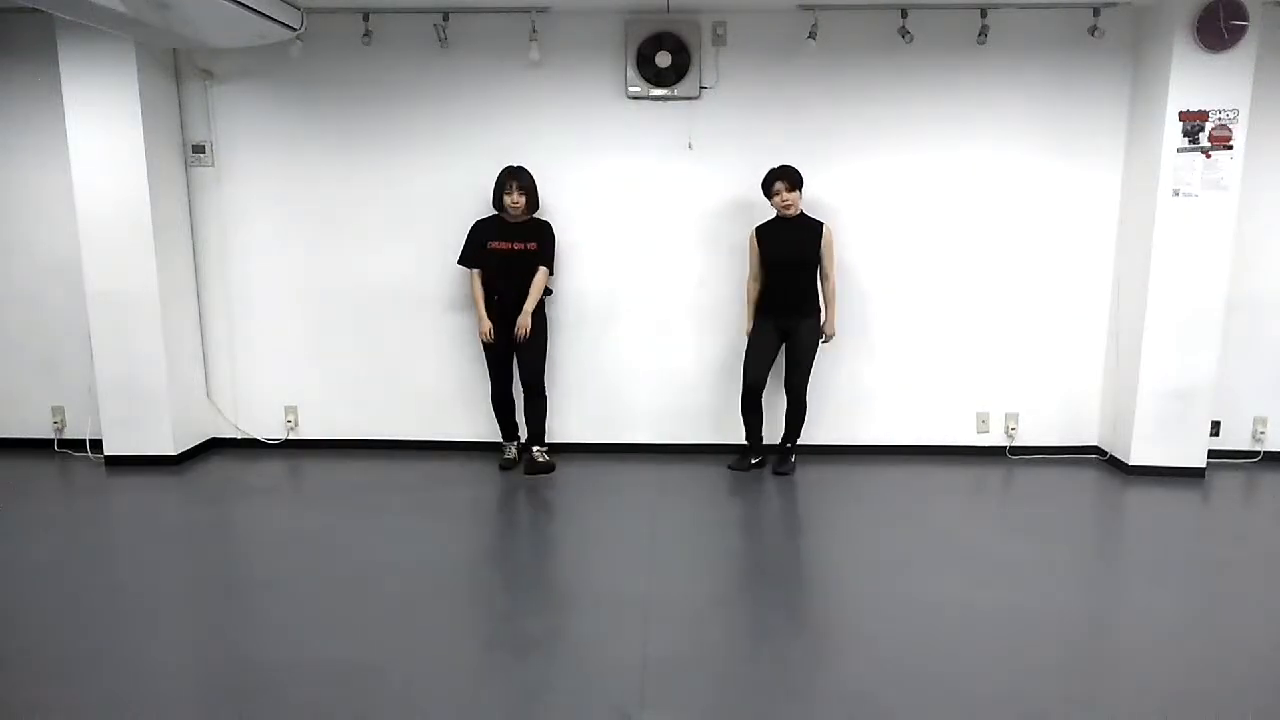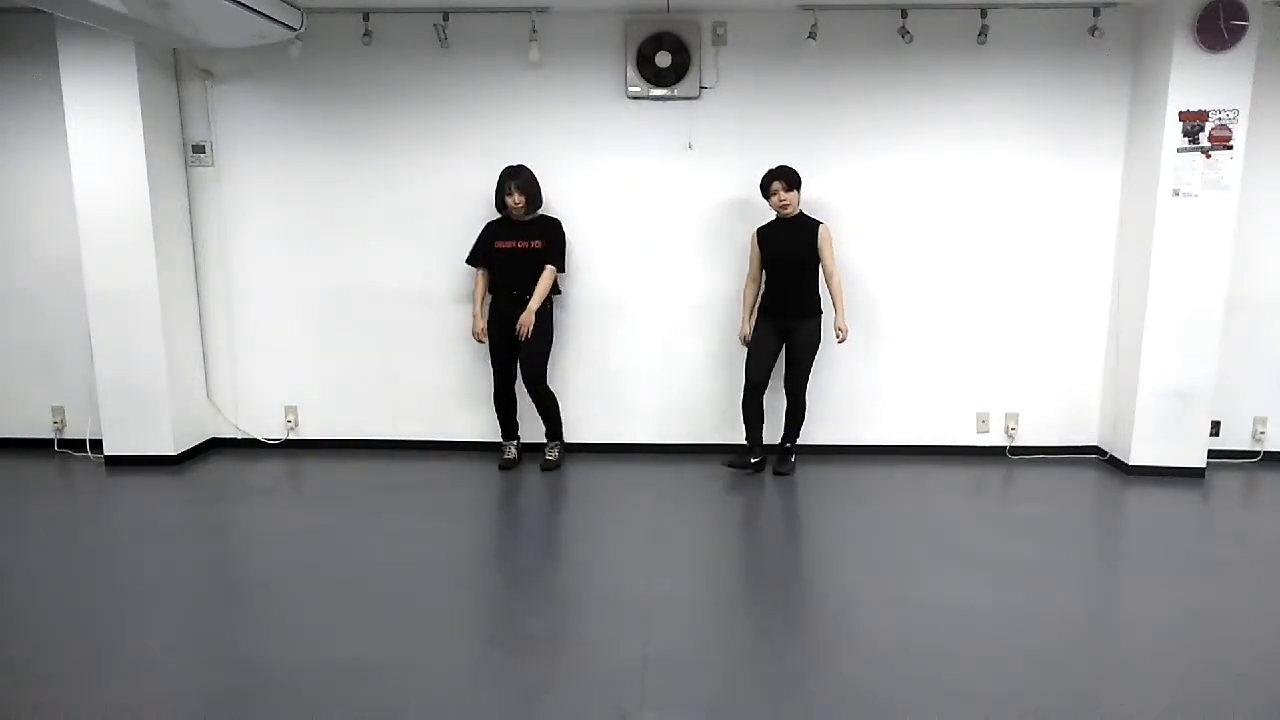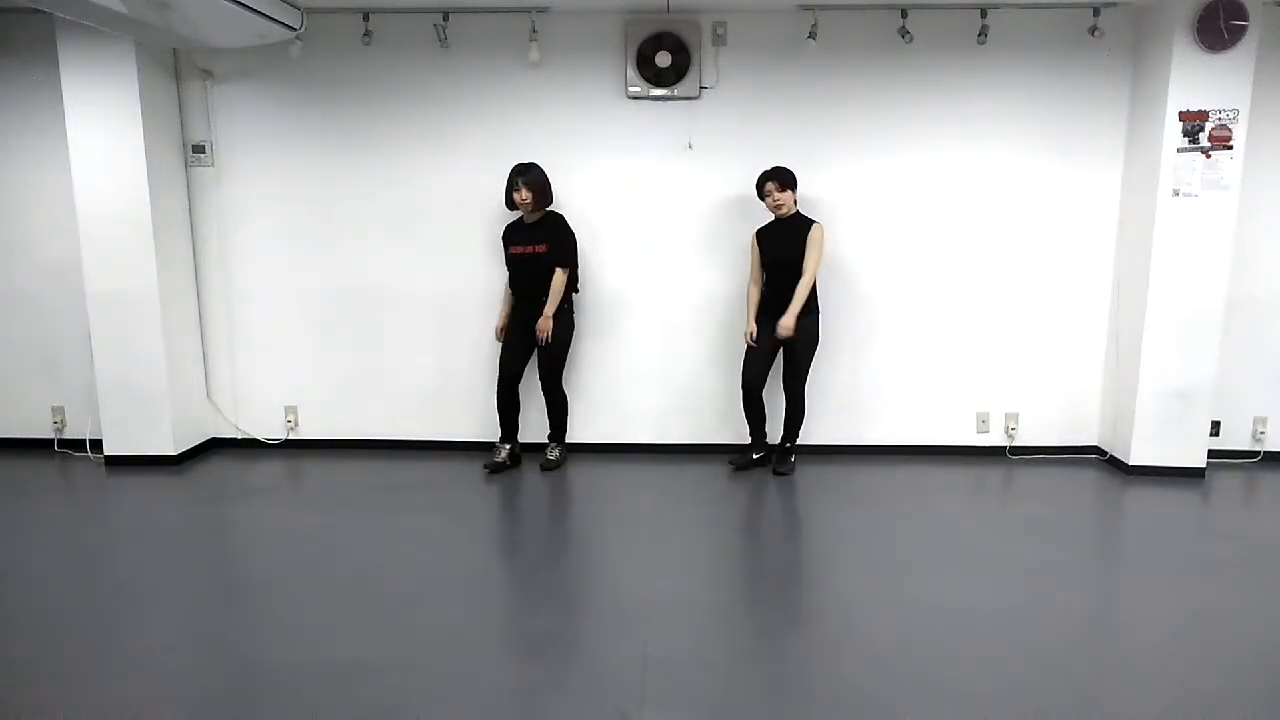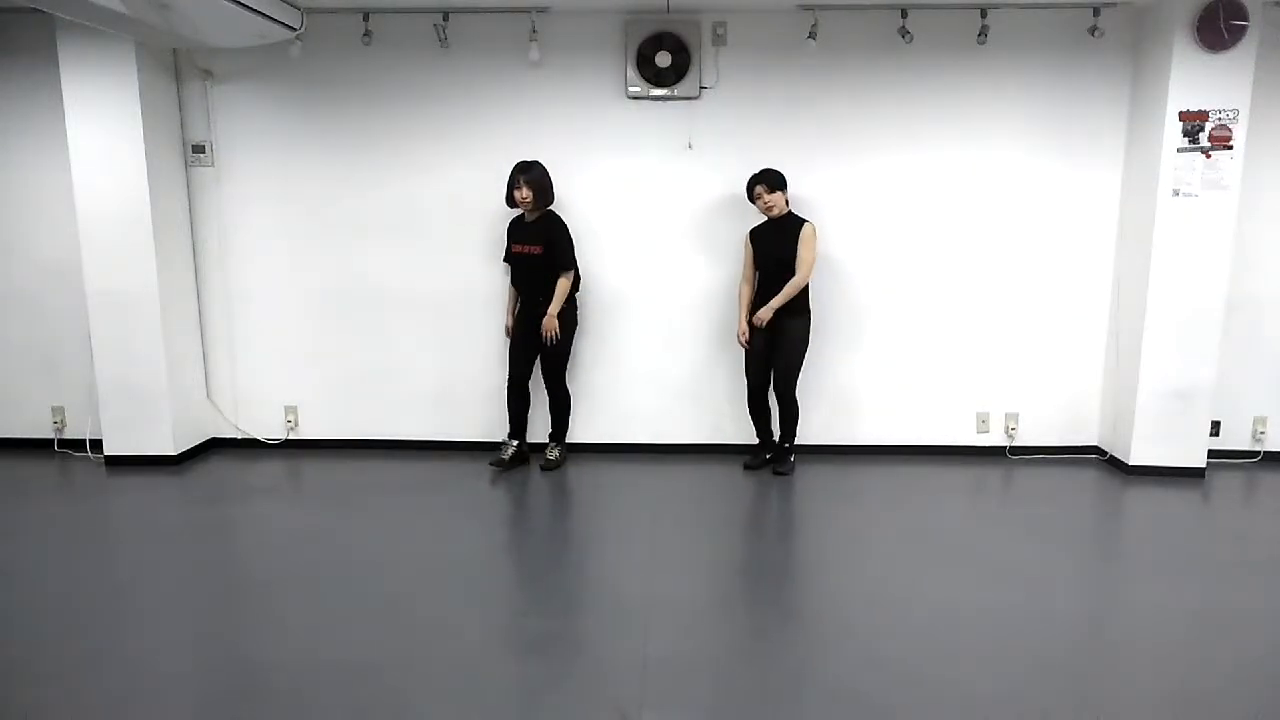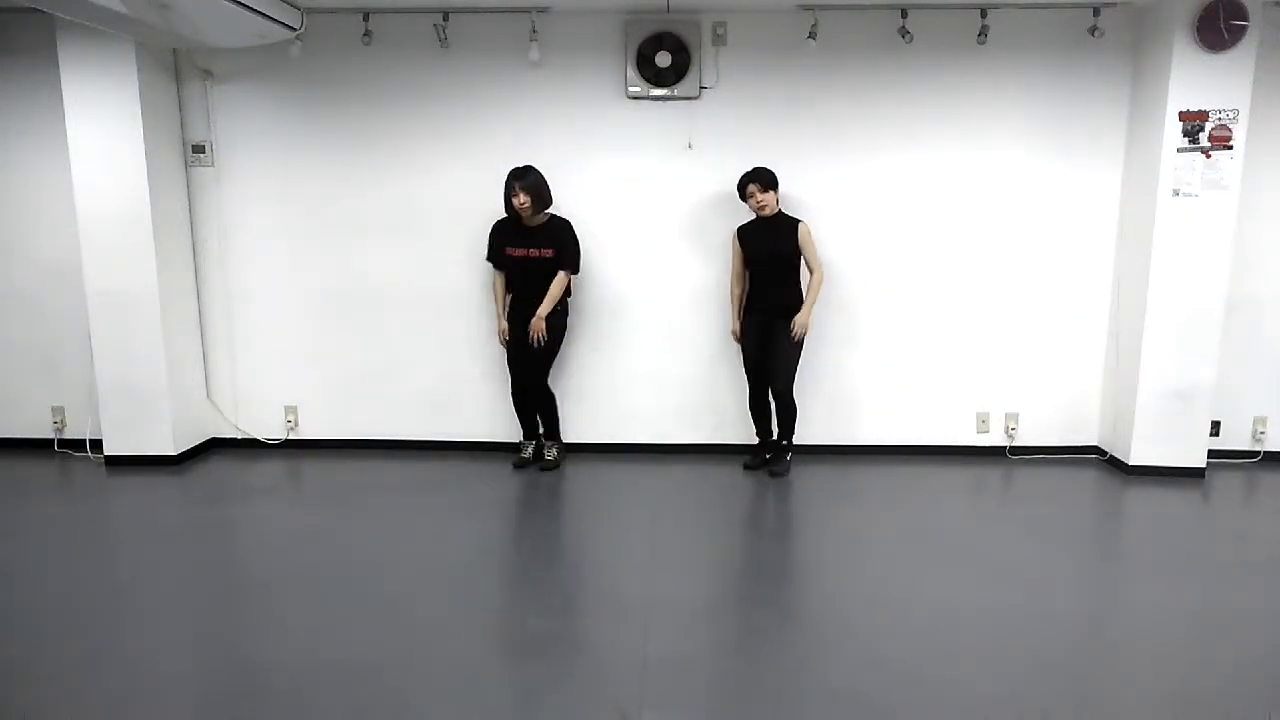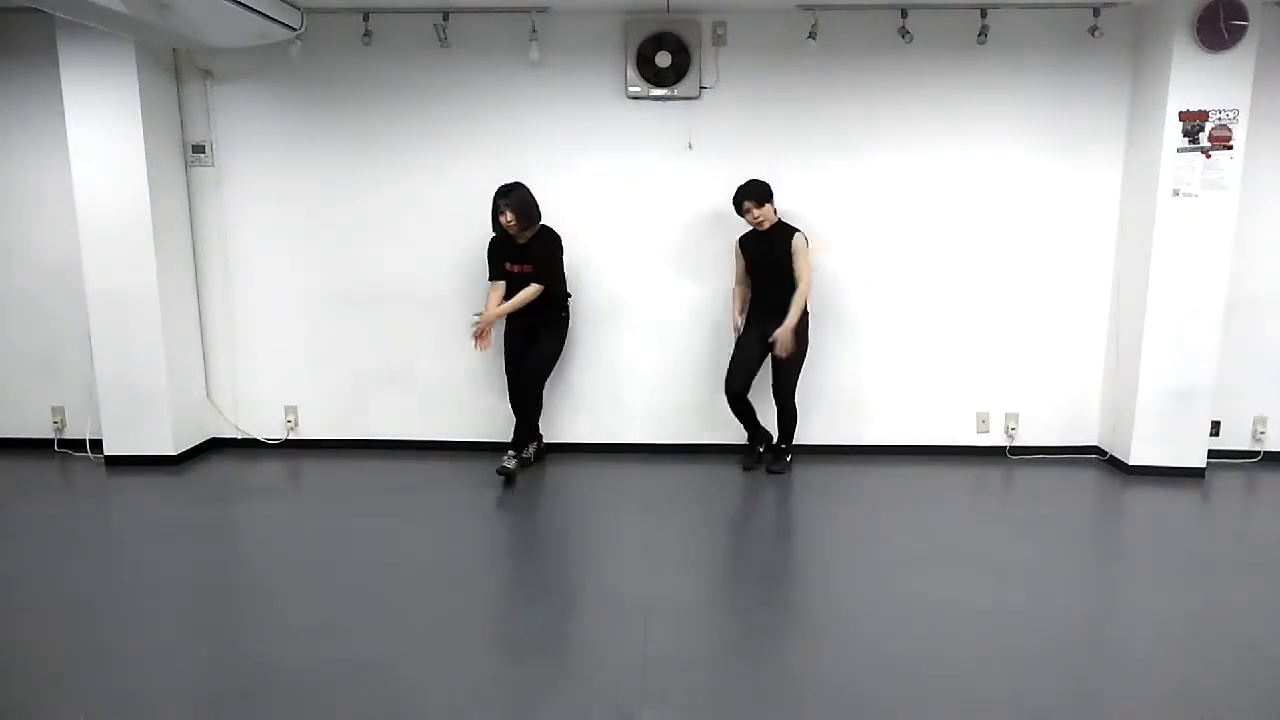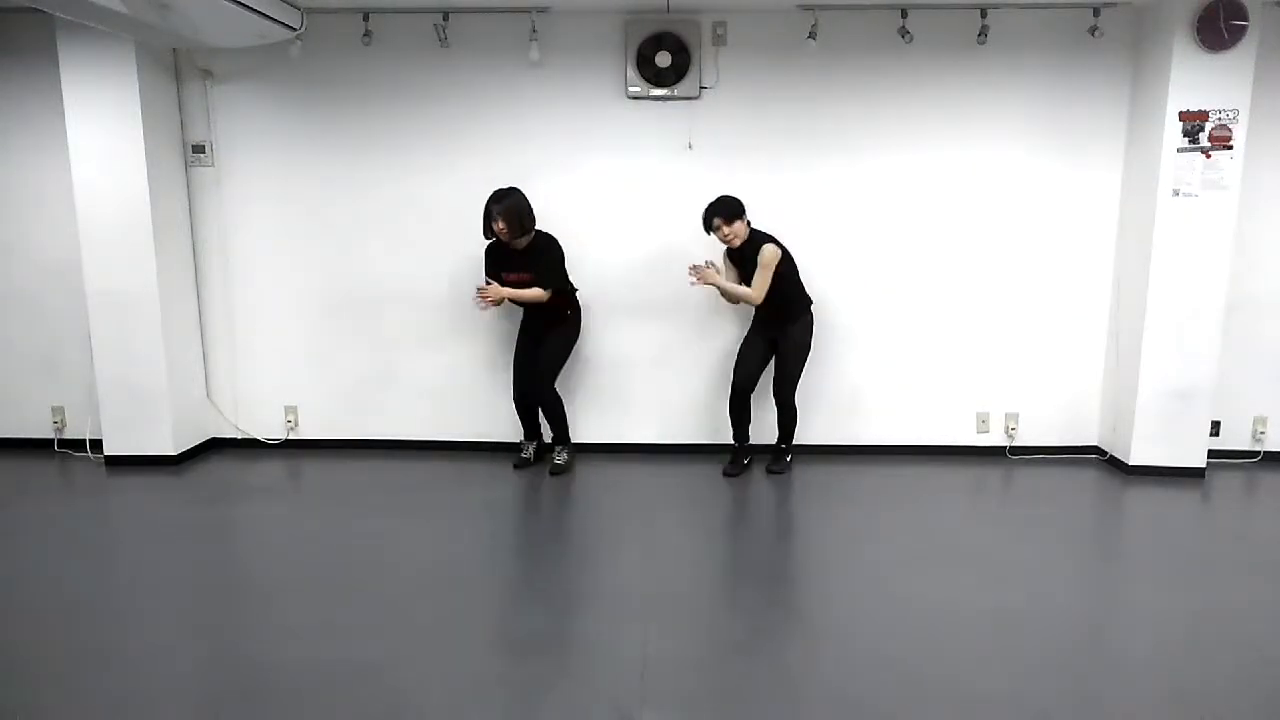
dt=0.3s
person 1, frame 1
left shoulder: (541, 230)
right shoulder: (483, 229)
left elbow: (542, 272)
right elbow: (476, 275)
left wrist: (527, 312)
right wrist: (482, 317)
left hip: (530, 313)
right hip: (495, 314)
left knee: (533, 381)
right knee: (500, 383)
left ankle: (536, 448)
right ankle: (510, 443)
person 1, frame 2
left shoulder: (550, 227)
right shoulder: (493, 230)
left elbow: (550, 271)
right elbow: (481, 274)
left wrist: (531, 311)
right wrist: (477, 315)
left hip: (536, 312)
right hip: (500, 313)
left knee: (535, 380)
right knee: (503, 382)
left ankle: (554, 441)
right ankle: (510, 442)
person 1, frame 3
left shoulder: (556, 225)
right shoulder: (512, 231)
left elbow: (563, 272)
left wrist: (547, 315)
right wrist: (504, 316)
left hip: (555, 314)
right hip: (522, 314)
left knee: (550, 381)
right knee: (507, 378)
left ankle: (556, 445)
right ankle: (507, 446)
person 1, frame 4
left shoulder: (553, 226)
right shoulder: (515, 227)
left elbow: (567, 274)
left wrist: (552, 315)
right wrist: (510, 313)
left hip: (557, 313)
right hip: (526, 312)
left knee: (554, 380)
right knee: (517, 377)
left ankle: (557, 444)
right ankle: (515, 443)
person 1, frame 5
left shoulder: (560, 228)
right shoulder: (503, 229)
left elbow: (564, 275)
right elbow: (499, 273)
left wrist: (542, 315)
right wrist: (501, 316)
left hip: (551, 312)
right hip: (519, 313)
left knee: (535, 378)
right knee: (518, 381)
left ankle: (553, 441)
right ankle: (531, 441)
person 1, frame 6
left shoulder: (548, 240)
right shoulder: (498, 245)
left elbow: (537, 287)
right elbow: (498, 287)
left wrist: (496, 313)
right wrist: (487, 321)
left hip: (552, 321)
right hip: (517, 322)
left knee: (532, 382)
right knee: (516, 385)
left ankle: (516, 451)
right ankle: (532, 442)
person 1, frame 7
left shoulder: (546, 246)
right shoulder: (495, 251)
left elbow: (543, 293)
right elbow: (495, 291)
left wrist: (504, 292)
right wrist: (491, 296)
left hip: (563, 319)
right hip: (532, 320)
left knee: (541, 383)
right knee: (521, 387)
left ankle: (562, 446)
right ankle: (533, 441)
person 2, frame 1
left shoulder: (819, 230)
right shoulder: (760, 234)
left elbow: (827, 277)
right elbow: (755, 279)
left wrist: (829, 317)
right wrist: (750, 318)
left hip: (805, 320)
right hip: (768, 319)
left knee: (795, 388)
right knee: (751, 382)
left ankle: (788, 449)
right ankle: (754, 452)
person 2, frame 2
left shoulder: (817, 230)
right shoulder: (761, 235)
left elbow: (831, 273)
right elbow: (753, 280)
left wrist: (840, 314)
right wrist: (746, 320)
left hip: (805, 321)
right hip: (768, 320)
left knee: (795, 389)
right knee: (753, 383)
left ankle: (787, 450)
right ankle: (754, 453)
person 2, frame 3
left shoulder: (812, 229)
right shoulder: (761, 235)
left elbow: (808, 275)
right elbow: (756, 280)
left wrist: (792, 315)
right wrist: (751, 319)
left hip: (801, 320)
right hip: (767, 319)
left knee: (793, 389)
right knee: (750, 383)
left ankle: (787, 450)
right ankle: (758, 447)
person 2, frame 4
left shoulder: (804, 228)
right shoulder: (754, 235)
left elbow: (801, 277)
right elbow: (748, 281)
left wrist: (770, 308)
right wrist: (742, 321)
left hip: (793, 319)
right hip: (760, 318)
left knee: (784, 388)
right knee: (755, 388)
left ankle: (786, 449)
right ankle: (766, 445)
person 2, frame 5
left shoulder: (796, 229)
right shoulder: (742, 234)
left elbow: (817, 273)
right elbow: (738, 280)
left wrist: (806, 312)
right wrist: (735, 319)
left hip: (787, 318)
right hip: (754, 318)
left knee: (781, 386)
right knee: (756, 388)
left ankle: (784, 448)
right ankle: (764, 445)
person 2, frame 6
left shoulder: (793, 238)
right shoulder: (744, 243)
left elbow: (803, 286)
left wrist: (789, 326)
right wrist: (738, 314)
left hip: (787, 326)
right hip: (755, 323)
left knee: (783, 393)
right knee: (734, 387)
left ankle: (783, 450)
right ankle: (759, 439)
person 2, frame 7
left shoulder: (767, 248)
right shoulder: (732, 253)
left elbow: (755, 296)
right elbow: (734, 297)
left wrist: (717, 281)
right wrist: (715, 280)
left hip: (795, 323)
right hip: (764, 323)
left knee: (783, 392)
right knee: (740, 385)
left ankle: (784, 450)
right ankle: (741, 450)
